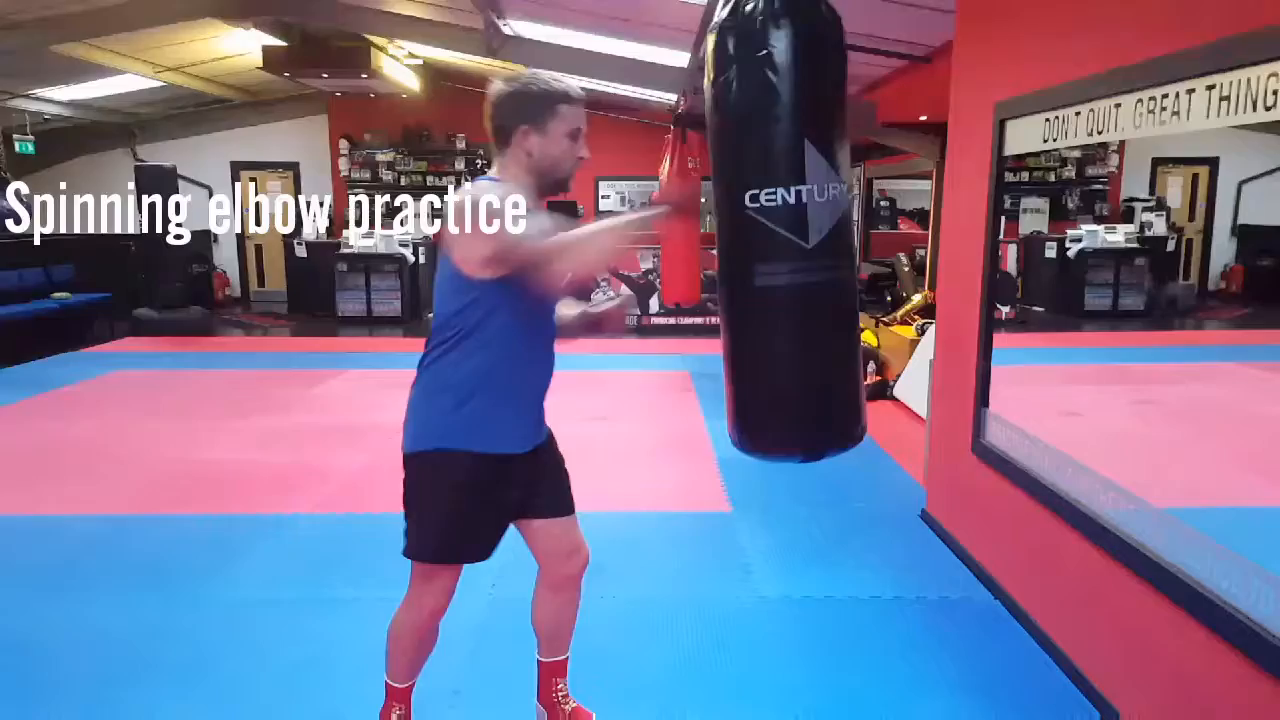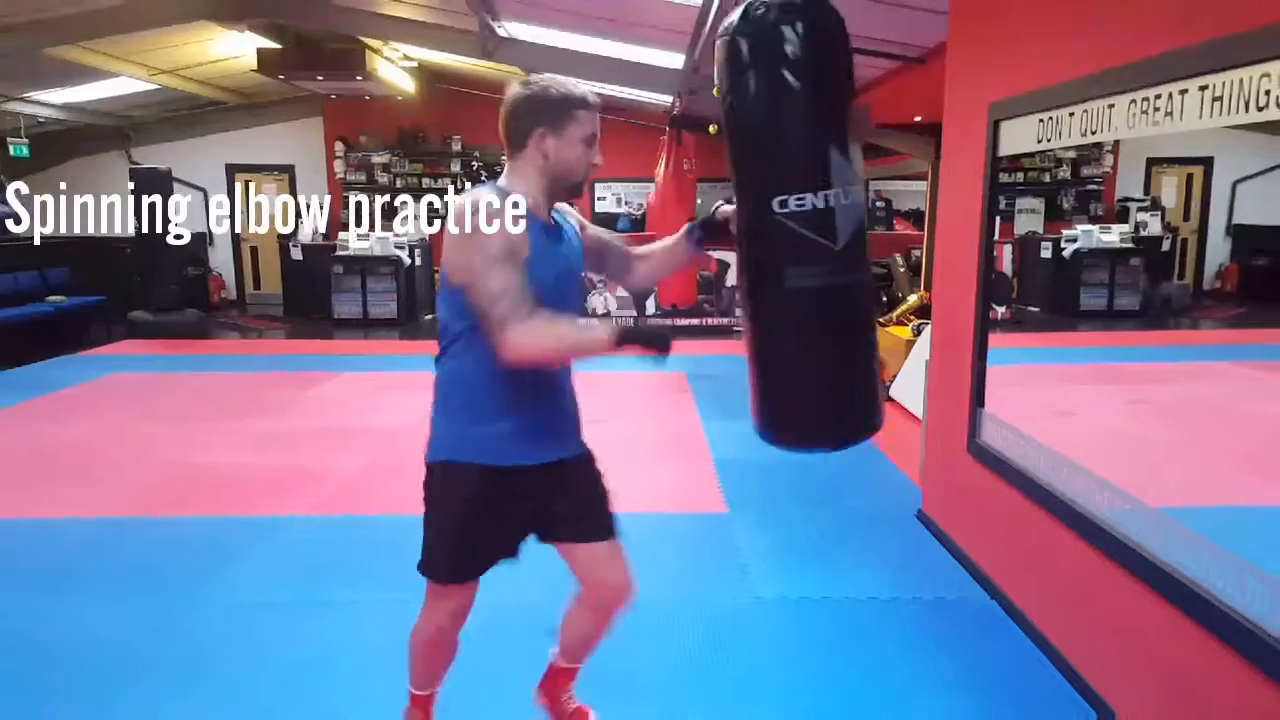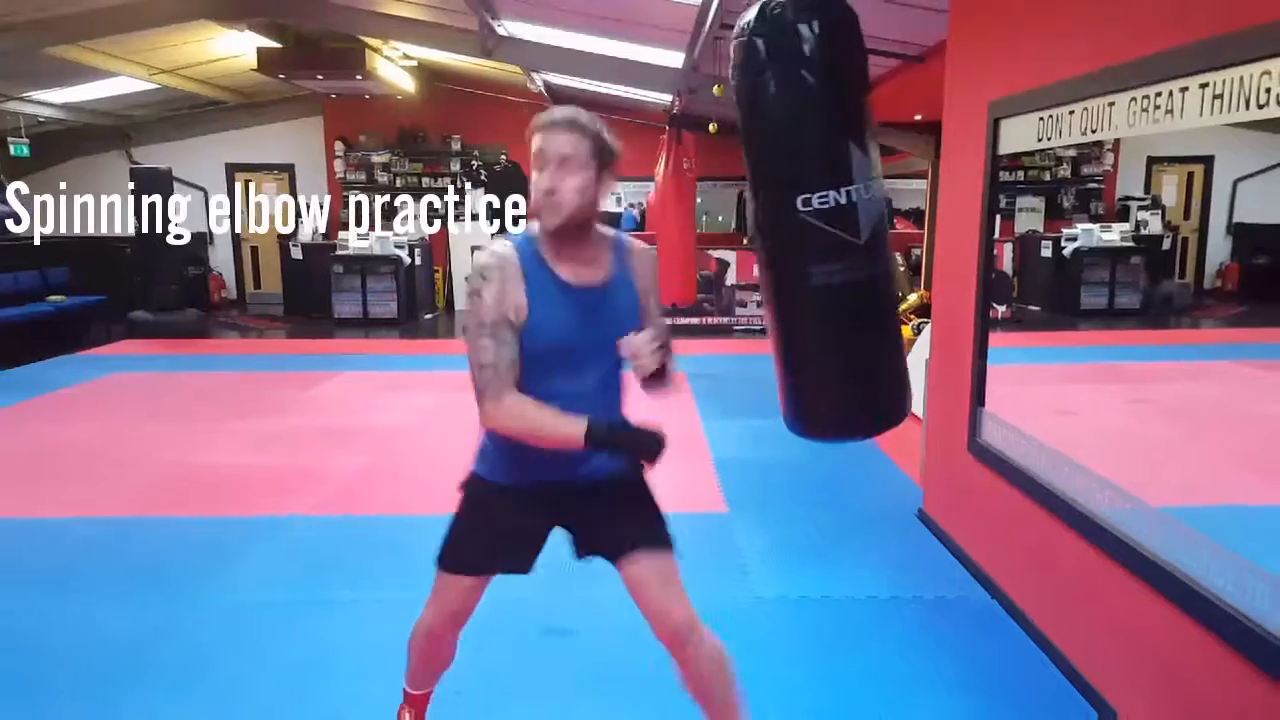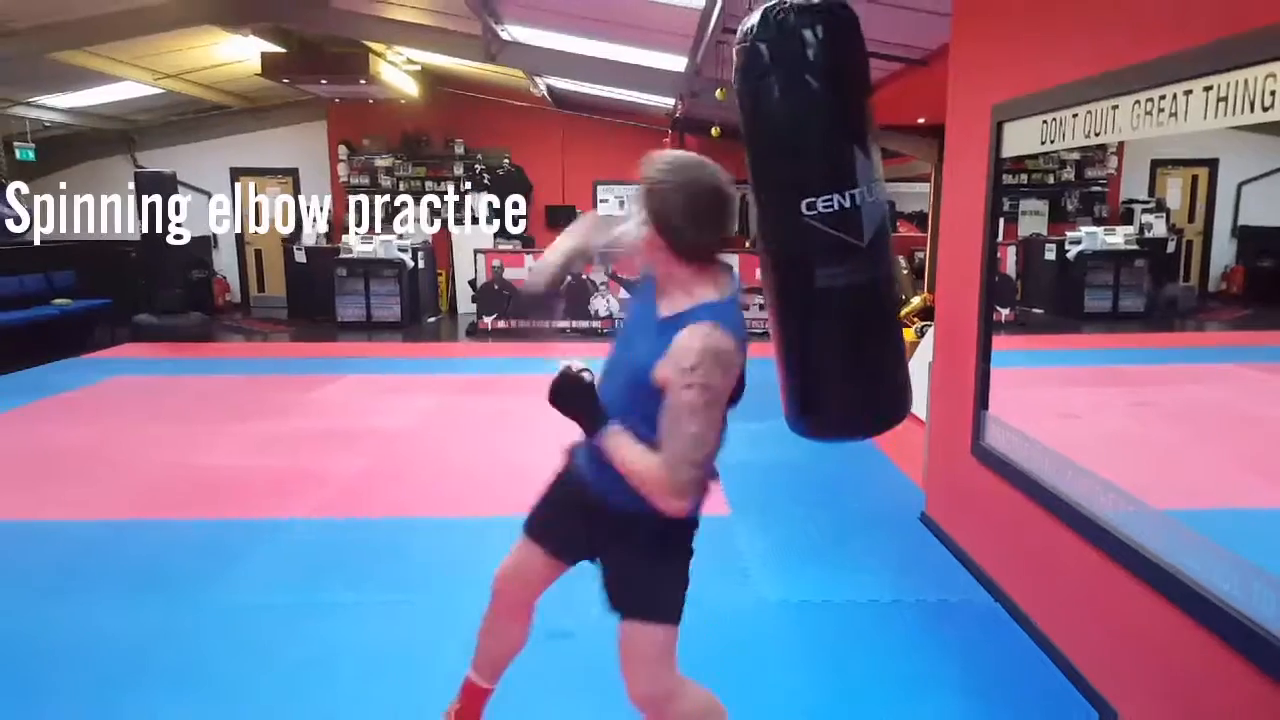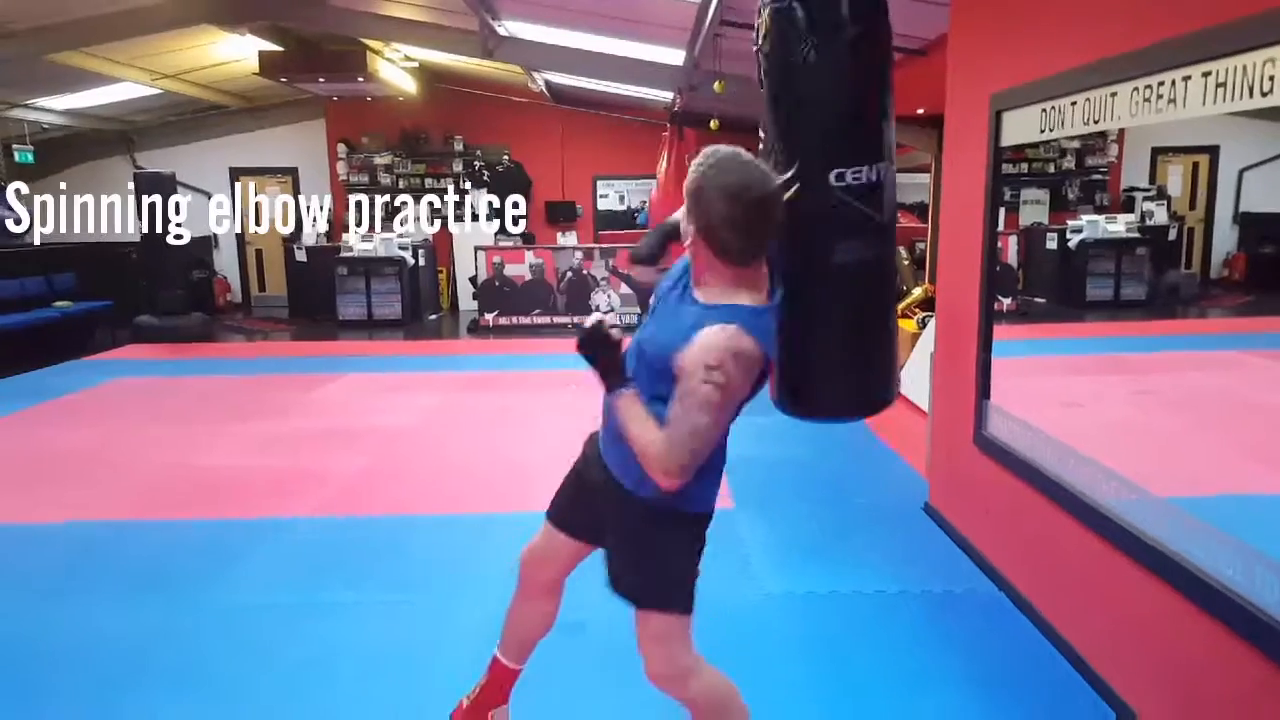
dt=0.2s
person 1, frame 1
left shoulder: (529, 210)
right shoulder: (488, 204)
right elbow: (561, 264)
left wrist: (592, 315)
right wrist: (651, 215)
left hip: (522, 434)
right hip: (455, 441)
left knee: (567, 559)
right knee: (432, 592)
person 1, frame 2
left shoulder: (565, 221)
right shoulder: (484, 215)
left elbow: (638, 265)
right elbow: (517, 338)
left wrist: (705, 230)
right wrist: (620, 336)
left hip: (557, 448)
right hip: (476, 457)
left knee: (611, 584)
right knee: (448, 607)
person 1, frame 3
left shoulder: (629, 258)
right shoulder: (502, 269)
left elbow: (658, 357)
right elbow: (498, 405)
left wrist: (653, 355)
right wrist: (596, 433)
left hip: (605, 475)
right hip: (514, 475)
left knee: (677, 621)
right knee: (445, 611)
person 1, frame 4
left shoulder: (702, 346)
right shoulder: (675, 270)
left elbow: (676, 494)
right elbow: (602, 227)
left wrist: (593, 421)
right wrist: (559, 255)
left hip: (651, 514)
right hip: (594, 473)
right knee: (512, 586)
person 1, frame 5
left shoulder: (728, 343)
right shoulder: (711, 252)
left elbow: (668, 469)
left wrist: (614, 379)
left hip: (662, 502)
right hip: (609, 459)
left knee: (669, 665)
right knee: (538, 566)
